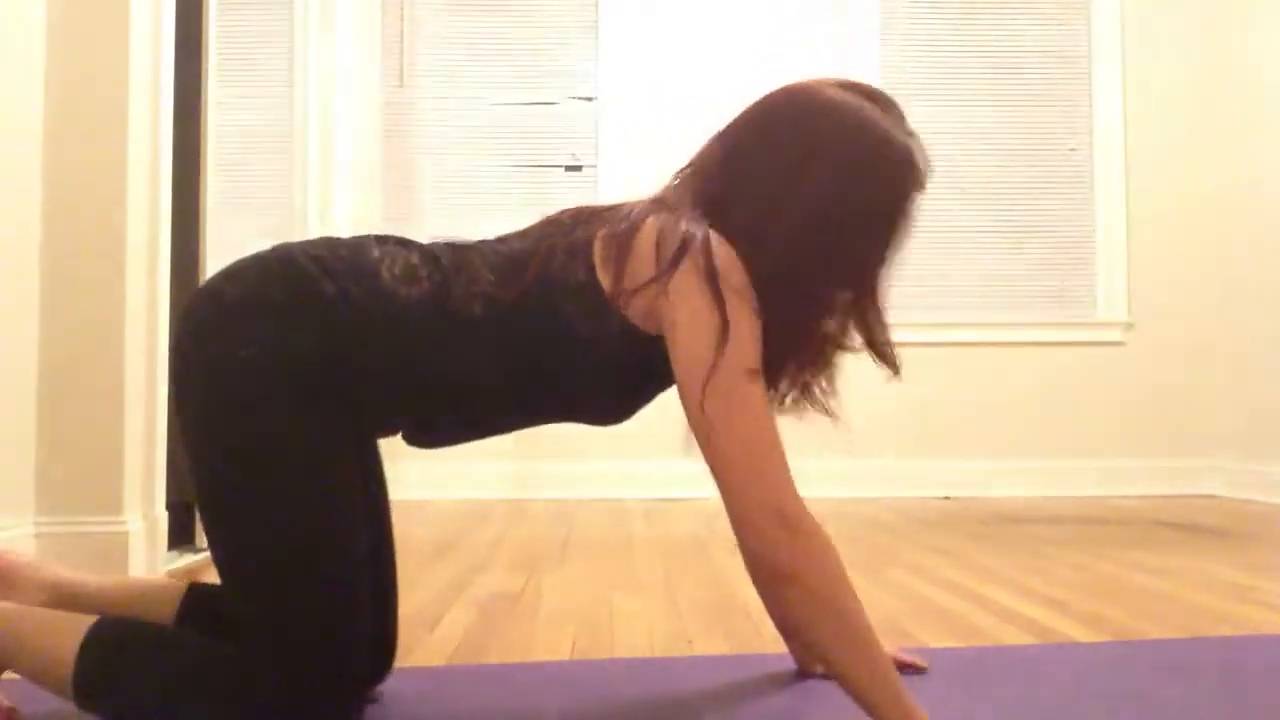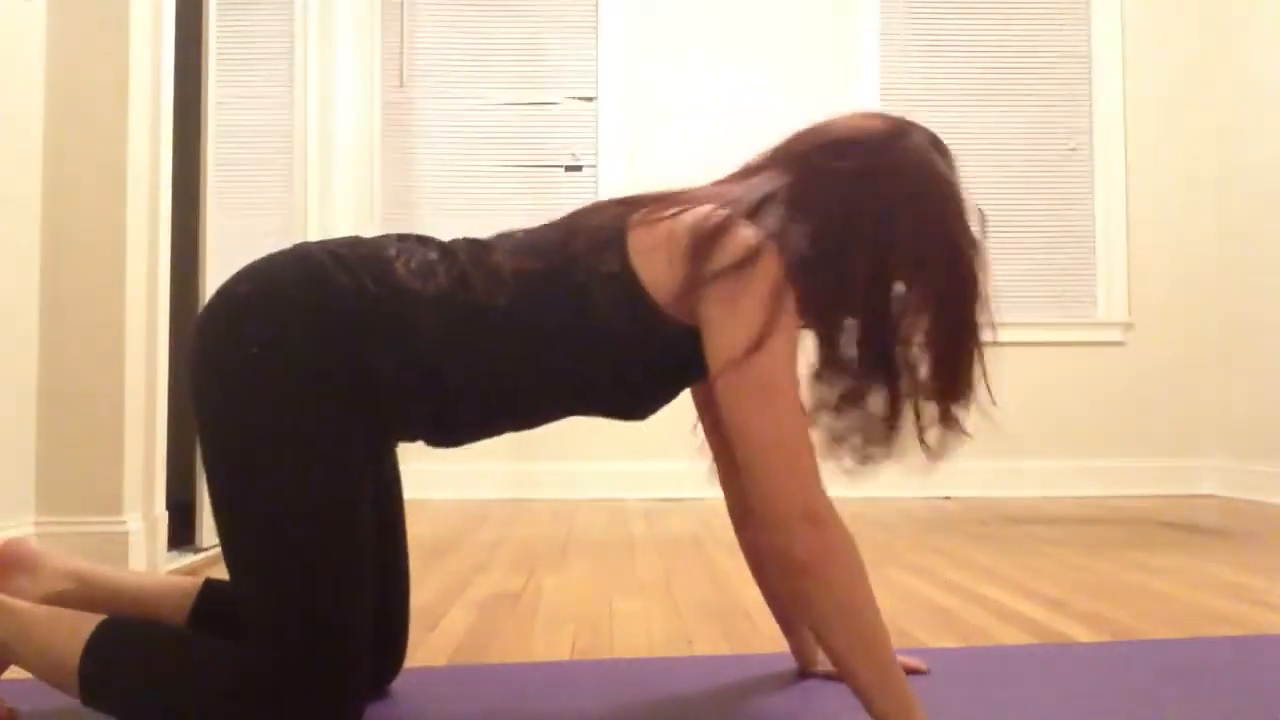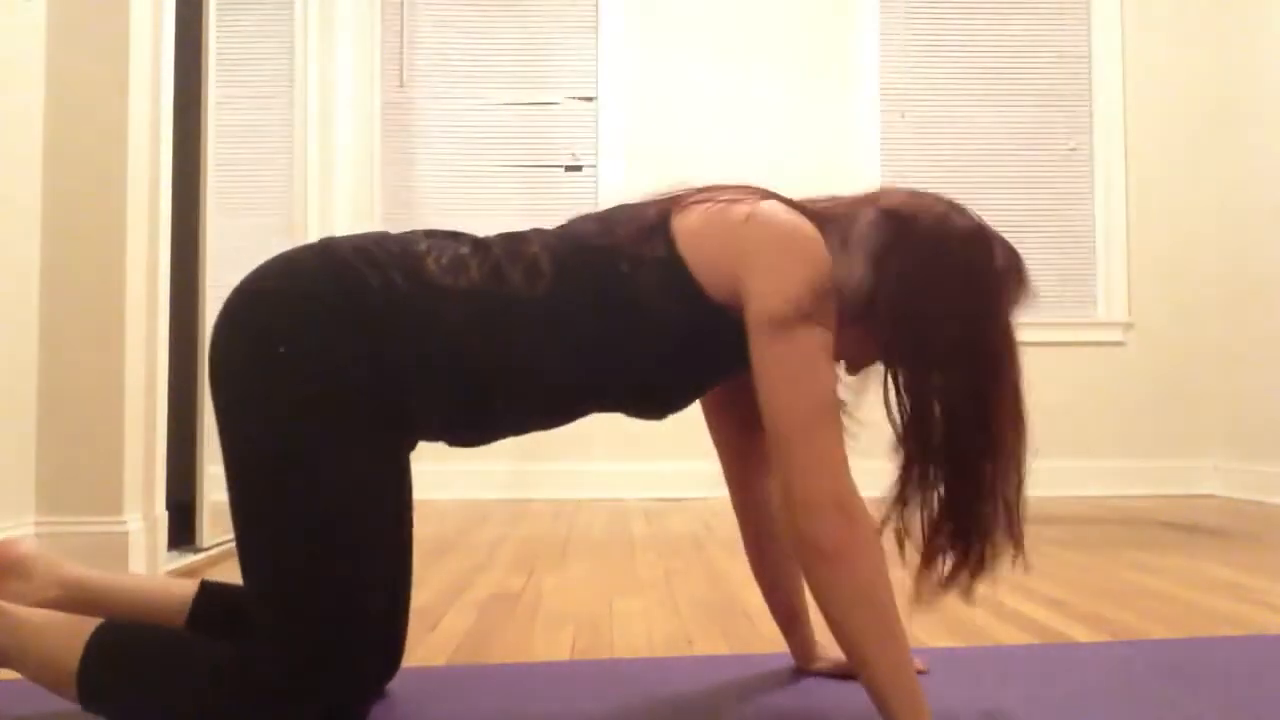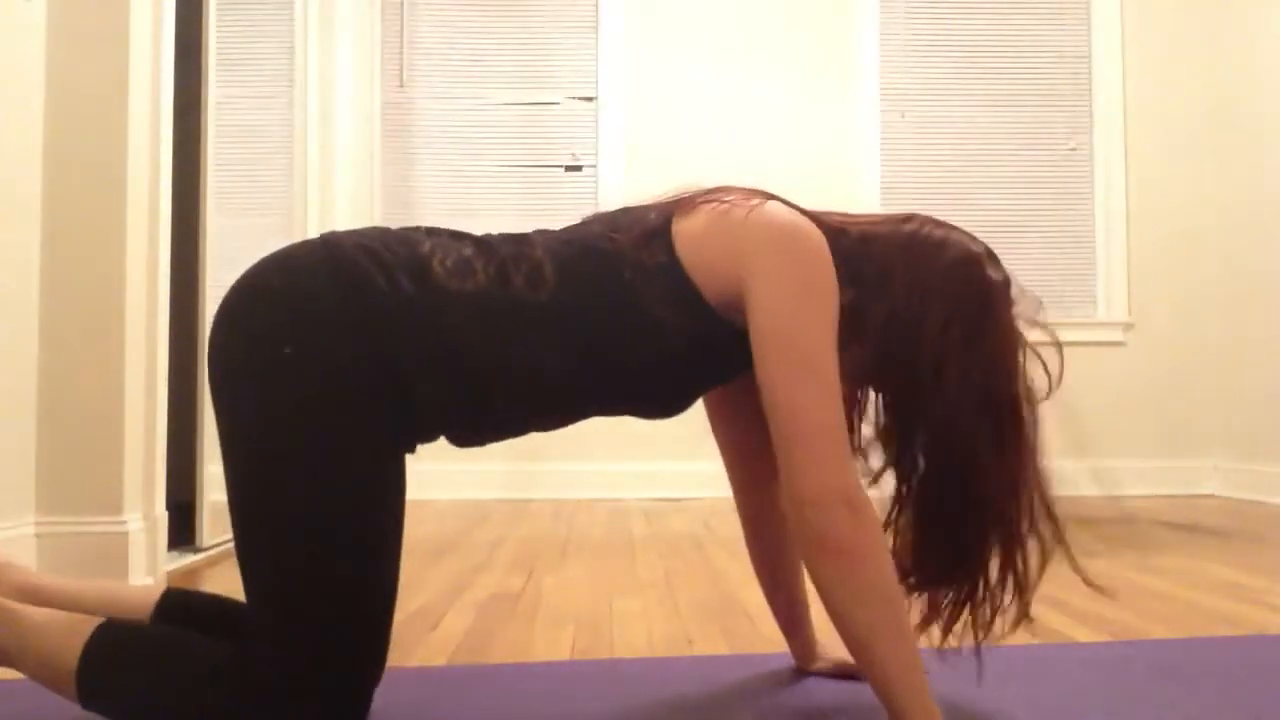
dt=0.3s
person 1, frame 1
left shoulder: (694, 258)
right shoulder: (703, 267)
left elbow: (758, 510)
right elbow: (777, 529)
left wrist: (811, 645)
left hip: (302, 351)
right hip: (262, 347)
person 1, frame 2
left shoulder: (720, 253)
right shoulder: (746, 262)
left elbow: (752, 492)
right elbow: (798, 524)
left hip: (325, 354)
right hip: (281, 351)
person 1, frame 3
left shoulder: (741, 292)
right shoulder: (785, 249)
left elbow: (758, 482)
right elbow: (821, 511)
left hip: (343, 352)
right hip: (310, 341)
person 1, frame 4
left shoulder: (746, 298)
right shoulder: (788, 251)
left elbow: (763, 488)
right elbow: (825, 509)
left hip: (347, 346)
right hip: (309, 338)
